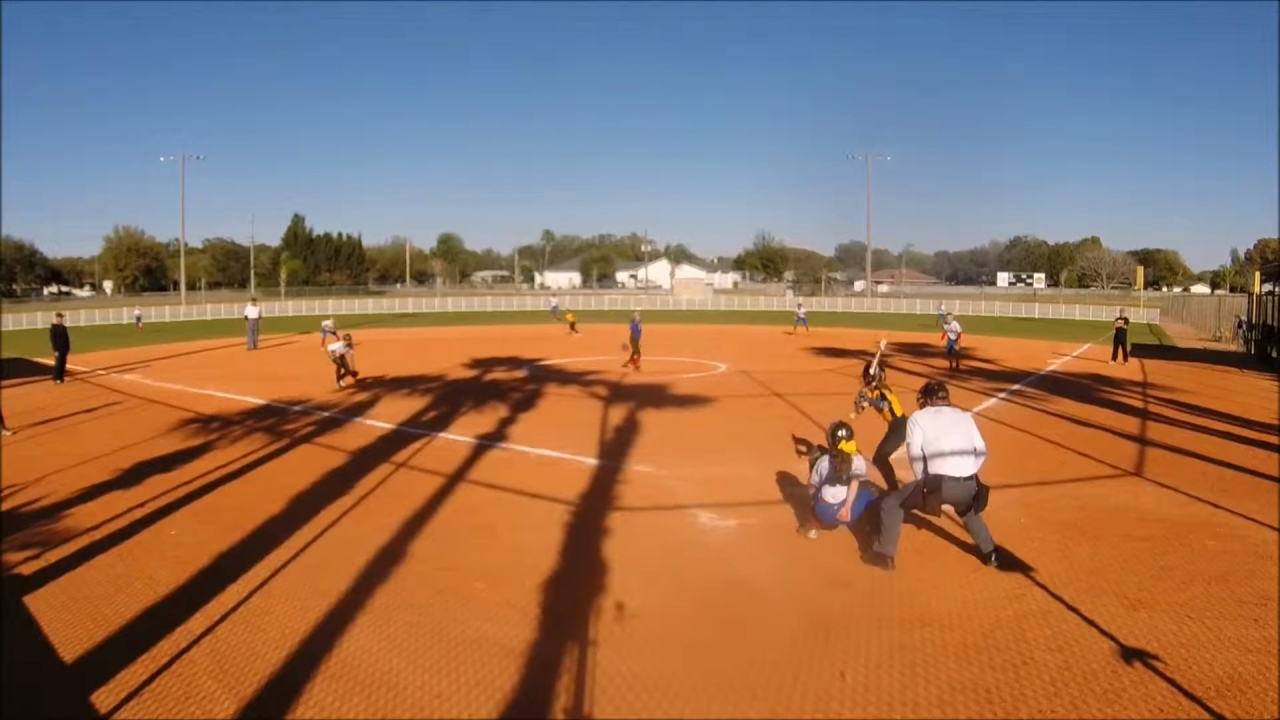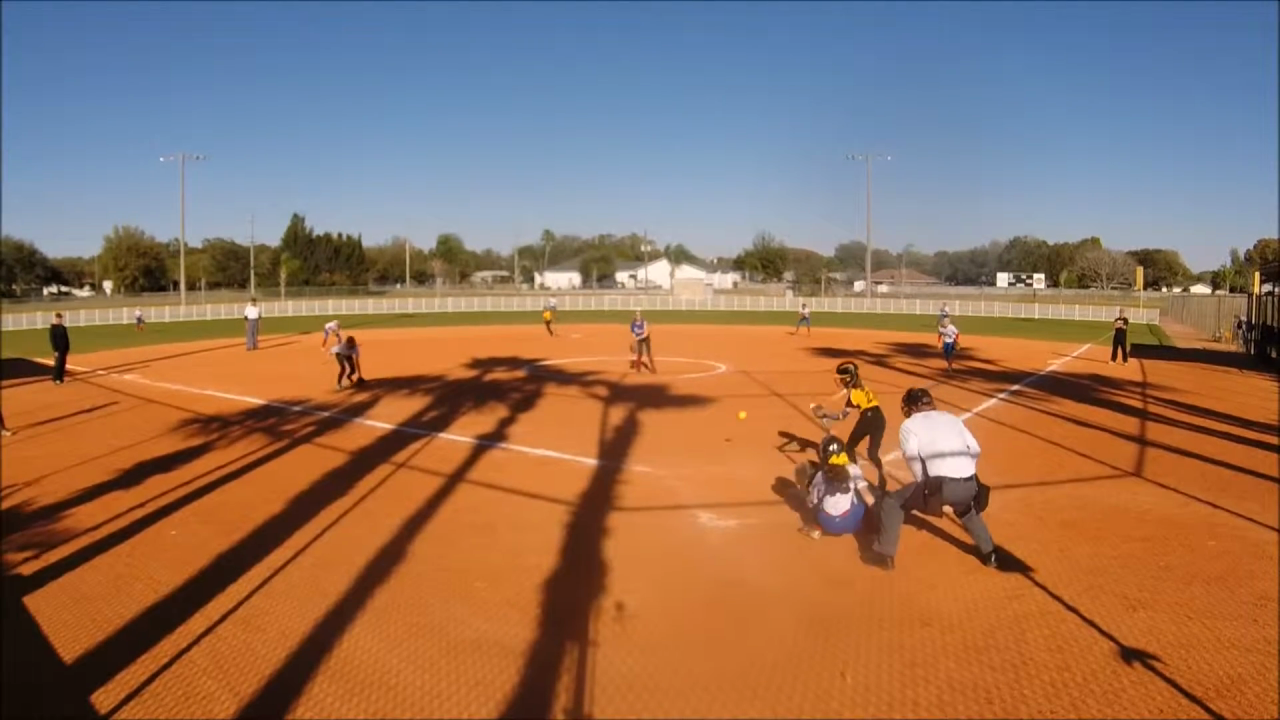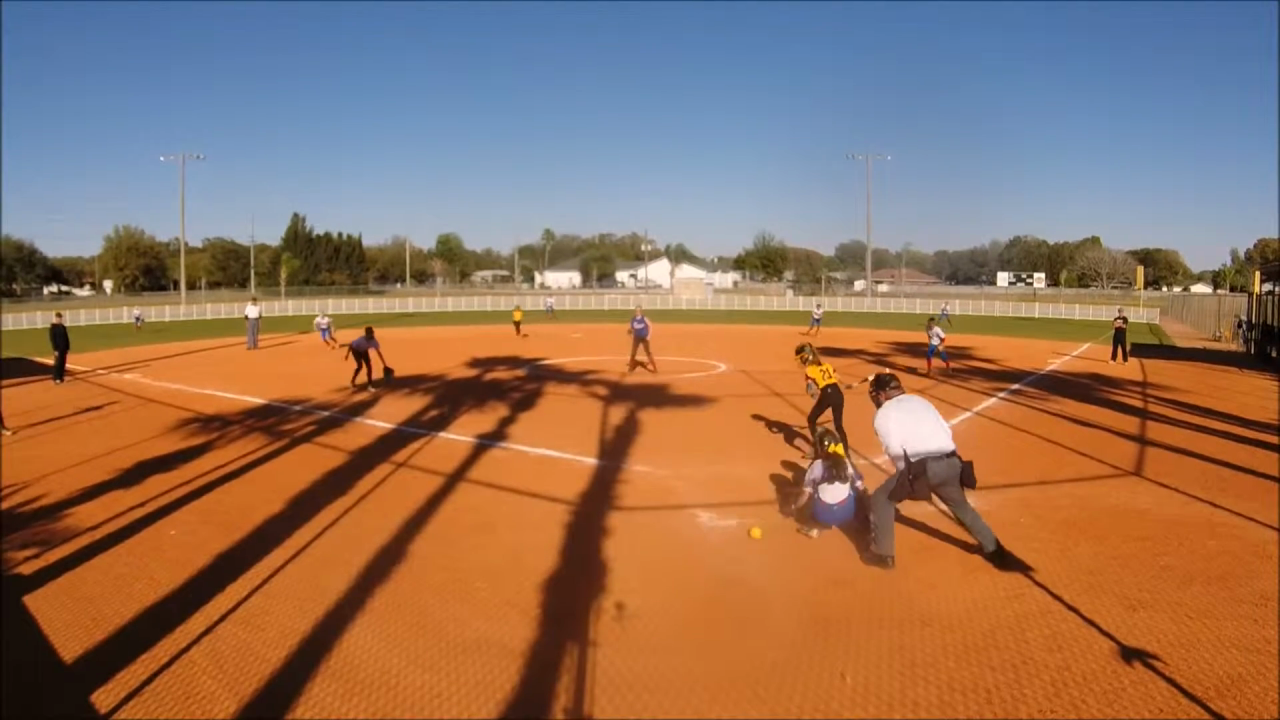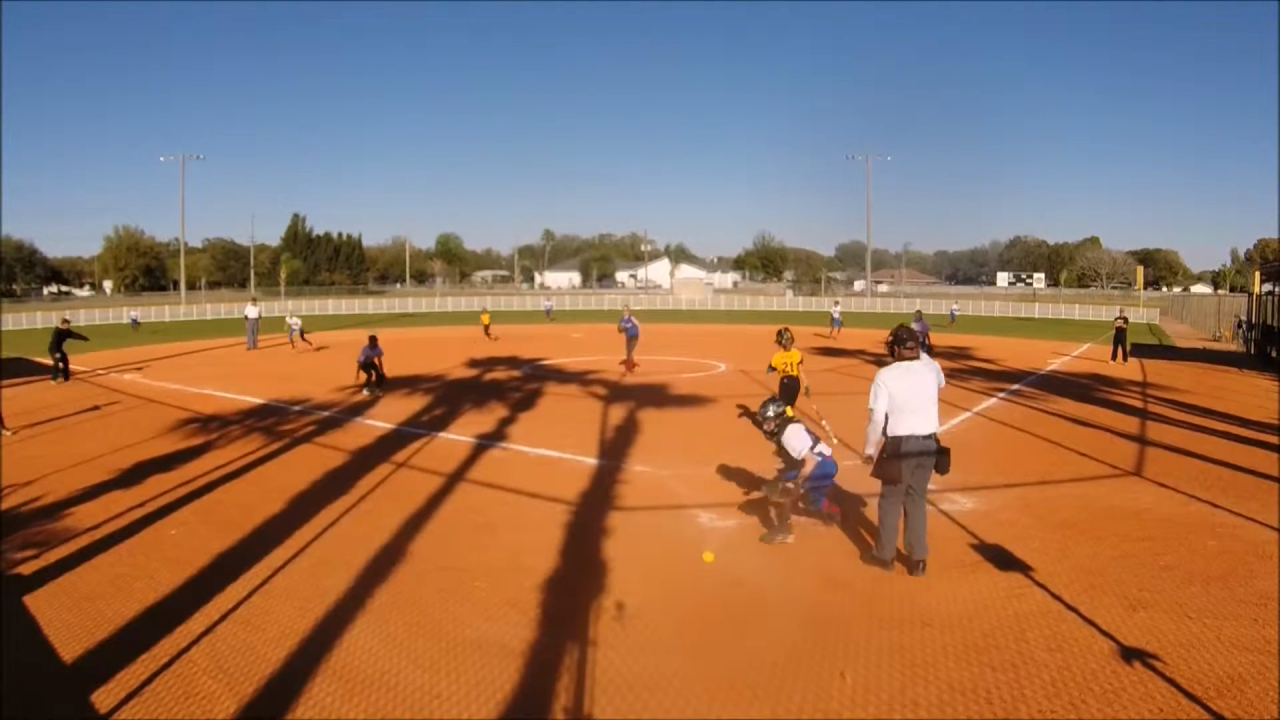
dt=0.5s
person 1, frame 1
left shoulder: (919, 417)
right shoulder: (965, 416)
left elbow: (915, 453)
right elbow: (981, 451)
left wrist: (923, 482)
left hip: (939, 483)
right hip: (968, 485)
left knee: (891, 503)
right knee: (968, 509)
left ankle: (884, 555)
right ankle: (989, 554)
person 1, frame 2
left shoulder: (909, 424)
right shoulder: (952, 418)
left elbow: (912, 457)
right elbow: (975, 449)
left wrist: (924, 484)
left hip: (939, 485)
right hip: (969, 485)
left knee: (890, 503)
right knee: (967, 509)
left ankle: (884, 555)
right ankle: (989, 553)
person 1, frame 3
left shoulder: (883, 415)
right shoulder: (920, 401)
left elbow: (896, 452)
right elbow: (947, 432)
left wrist: (908, 476)
left hip: (923, 467)
right hip: (951, 462)
left knee: (881, 500)
right knee: (961, 506)
left ankle: (882, 555)
right ankle: (992, 549)
person 1, frame 4
left shoulder: (885, 375)
right shoulder: (932, 368)
left elbow: (877, 417)
left wrist: (869, 448)
right wrist: (920, 354)
left hip: (900, 445)
right hip: (928, 444)
left knee: (891, 500)
right knee: (916, 501)
left ankle: (884, 556)
right ankle: (918, 559)
